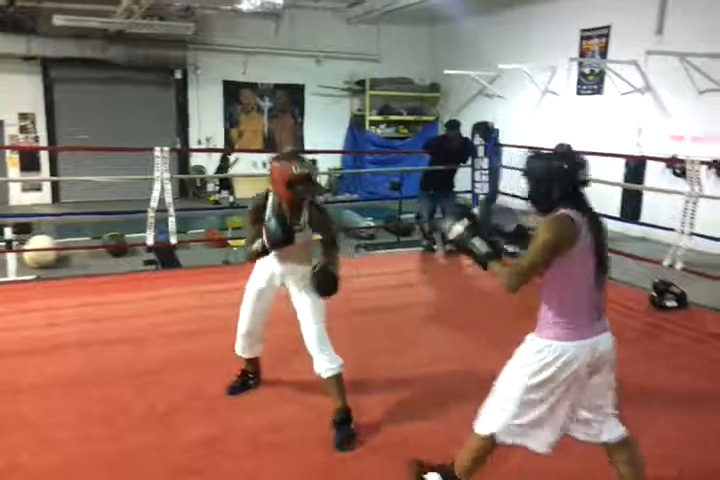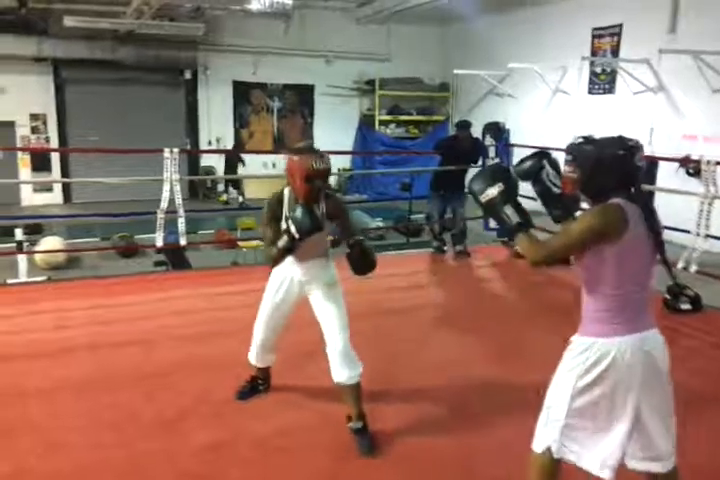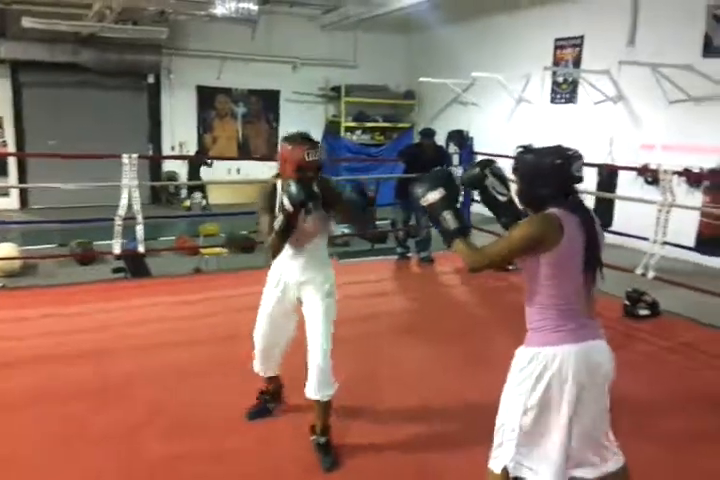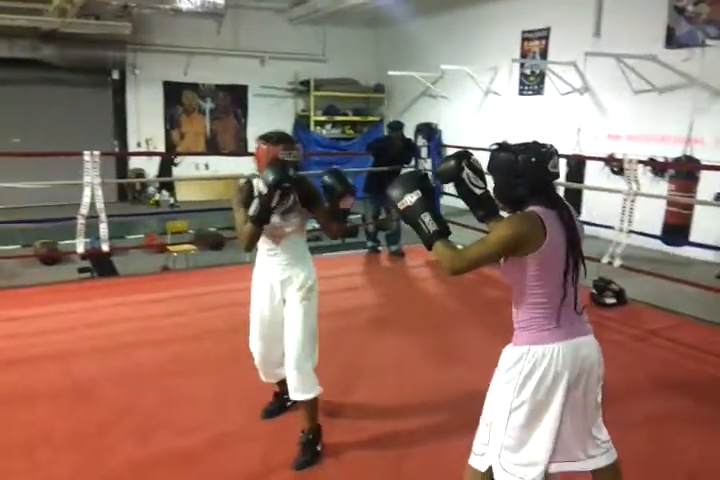
dt=0.3s
person 1, frame 1
left shoulder: (558, 225)
right shoulder: (587, 221)
left elbow: (513, 281)
left wrist: (477, 245)
left hip: (558, 348)
right hip: (598, 341)
left knee: (499, 416)
right knee: (604, 423)
person 1, frame 2
left shoulder: (606, 215)
right shoulder: (641, 211)
left elbow: (541, 255)
left wrist: (506, 211)
right wrist: (557, 203)
left hip: (602, 347)
right hip: (646, 342)
left knee: (552, 435)
right knee: (656, 443)
person 1, frame 3
left shoulder: (542, 225)
right shoulder: (585, 221)
left elbow: (476, 260)
left wrist: (445, 216)
left hip: (549, 355)
right hip: (593, 351)
right knee: (600, 447)
person 1, frame 4
left shoulder: (524, 224)
right shoulder: (563, 215)
left elbow: (456, 263)
left wrist: (423, 218)
right wrist: (479, 201)
left hip: (538, 354)
right hip: (582, 346)
right knee: (593, 442)
person 2, frame 1
left shoulder: (315, 212)
right shoulder: (261, 205)
left elbow: (332, 244)
right elbow: (252, 254)
left wrist: (328, 266)
right wrist: (267, 242)
left hip: (302, 271)
right hip: (268, 267)
left knee: (317, 340)
right knee: (248, 325)
left ankle: (342, 415)
right ankle: (251, 373)
person 2, frame 2
left shoulder: (332, 204)
right shoulder: (277, 203)
left elbow: (349, 233)
right elbow: (272, 257)
left wrist: (357, 246)
right wrist: (292, 235)
left hip: (321, 274)
right hip: (287, 273)
left knee: (340, 345)
right knee: (263, 334)
left ankle: (358, 421)
right ankle: (261, 379)
person 2, frame 3
left shoulder: (327, 190)
right shoulder: (271, 194)
left elbow: (363, 227)
right elbow: (272, 249)
left wrist: (363, 208)
right wrist: (288, 211)
left hip: (318, 278)
right hip: (283, 275)
left knee: (319, 356)
right knee: (265, 342)
left ankle: (322, 433)
right ankle: (270, 392)
person 2, frame 4
left shoulder: (303, 188)
right shoulder: (247, 191)
left elbow: (335, 230)
right elbow: (246, 241)
left wrist: (343, 200)
right wrist: (263, 200)
left hip: (299, 274)
right hip: (266, 273)
left knee: (298, 356)
right knee: (262, 348)
left ankle: (311, 434)
right ankle: (284, 392)
person 3, frame 1
left shoulder: (464, 143)
right shoulder: (438, 142)
left hip: (446, 186)
right hip: (429, 184)
right knee: (426, 217)
right ankle: (428, 243)
person 3, frame 2
left shoulder: (474, 144)
right shoulder: (449, 142)
left hip: (457, 186)
right hip: (440, 184)
left knee: (459, 218)
right knee: (436, 217)
left ankle: (459, 246)
right ankle: (438, 244)
person 3, frame 3
left shoulder: (438, 152)
right shoulder: (413, 150)
right elbow: (401, 157)
right hip: (405, 190)
left knee: (424, 224)
right knee: (402, 223)
left ankle: (424, 253)
right ankle: (402, 251)
person 3, frame 4
left shoulder: (406, 145)
right shoulder: (381, 143)
right elbow: (369, 150)
left hip: (391, 185)
right hip: (374, 185)
left knee: (394, 217)
right knee: (372, 217)
left ankle: (394, 246)
right ankle: (373, 244)
